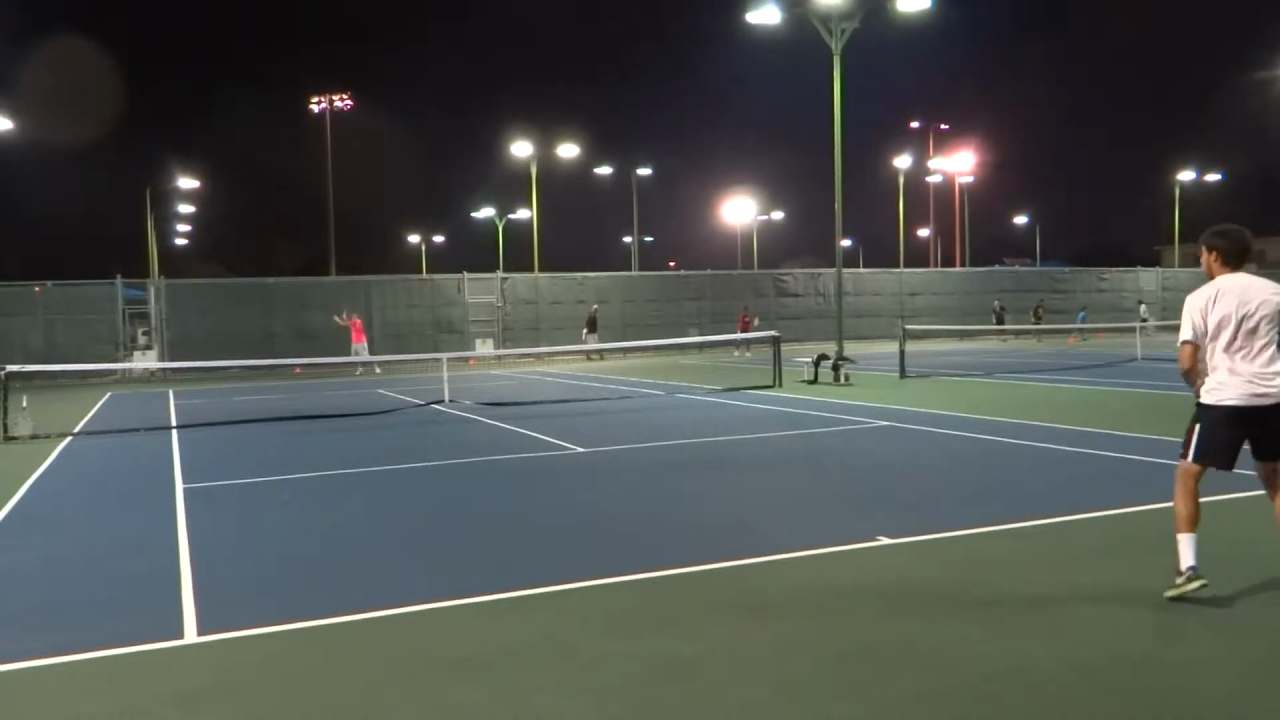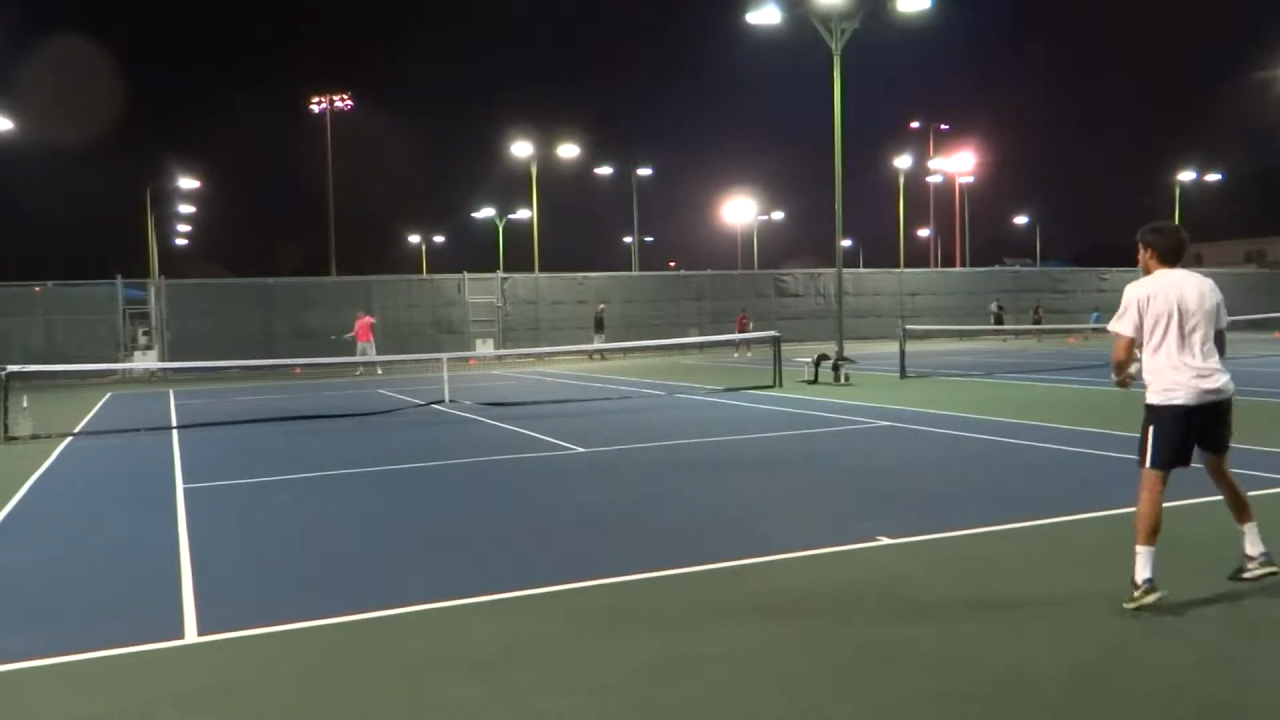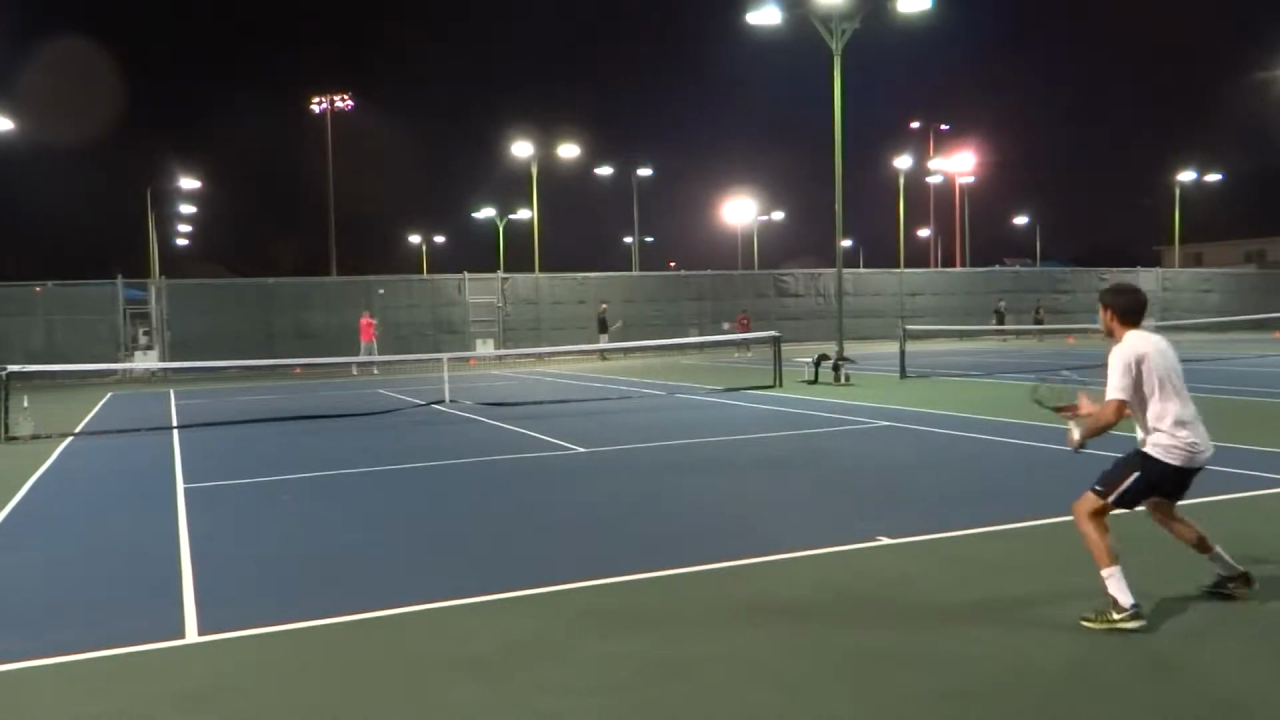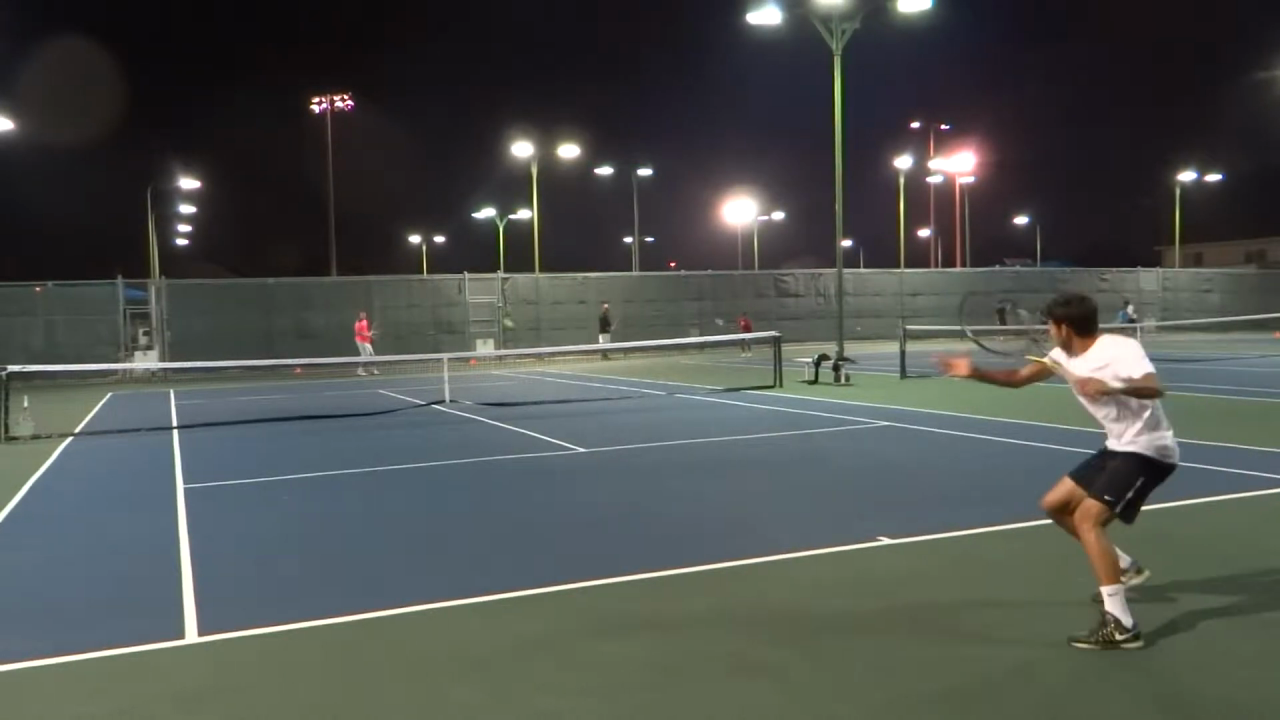
dt=0.4s
person 1, frame 1
left shoulder: (1200, 298)
left elbow: (1187, 363)
left wrist: (1199, 383)
left hip: (1224, 399)
left knee: (1186, 478)
left ankle: (1188, 567)
person 1, frame 2
left shoulder: (1139, 290)
right shoulder: (1208, 287)
left elbow: (1121, 354)
right elbow: (1220, 345)
left wrist: (1121, 375)
left hip: (1170, 397)
right hip: (1216, 391)
left knee: (1152, 485)
right knee: (1218, 471)
left ankle: (1144, 579)
person 1, frame 3
left shoulder: (1124, 353)
right shoulder: (1158, 344)
left elbow: (1111, 416)
left wrist: (1080, 433)
right wrist: (1093, 410)
left hip: (1164, 449)
right hip: (1193, 445)
left knee: (1086, 512)
right knee: (1161, 511)
left ankle: (1123, 606)
right ankle: (1232, 575)
person 1, frame 4
left shoulder: (1122, 348)
right shoulder: (1065, 354)
left elbow: (1154, 388)
right elbow: (1018, 377)
left wrist: (1111, 386)
right wrist: (974, 371)
left hip: (1149, 452)
right hip: (1120, 447)
left knee: (1087, 521)
right knee: (1053, 504)
left ankle: (1121, 626)
right ankle: (1124, 567)
